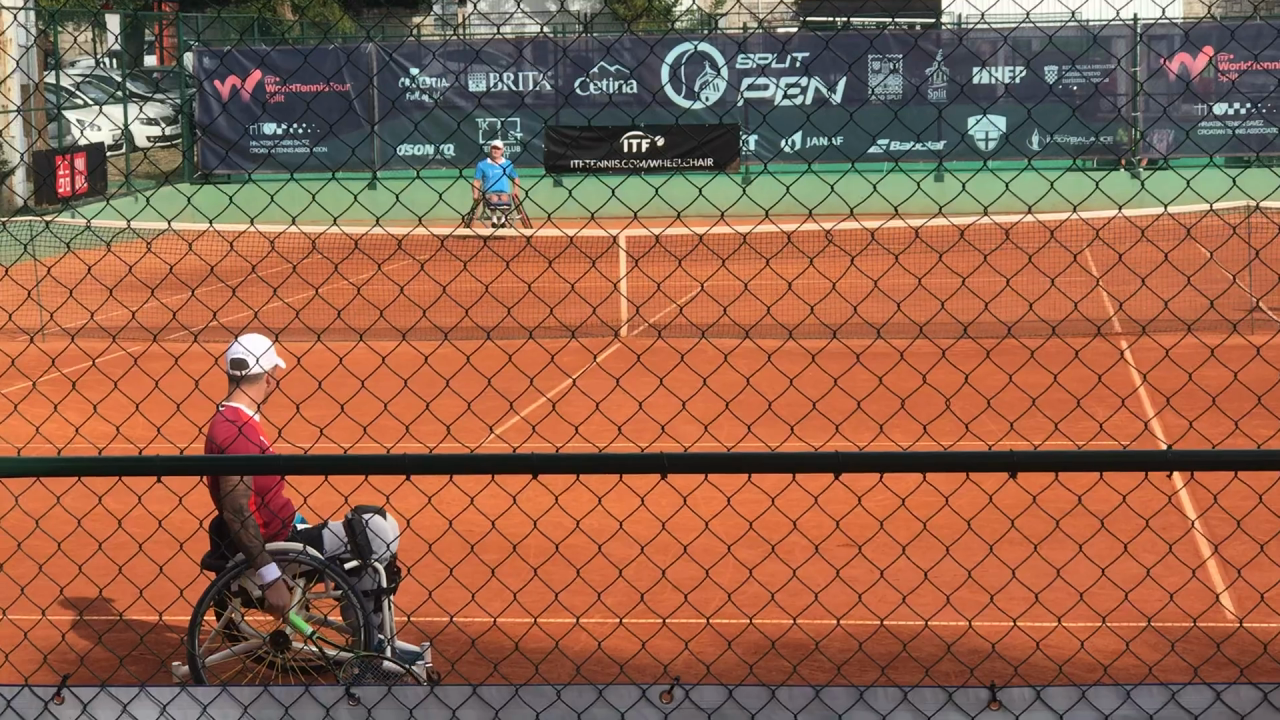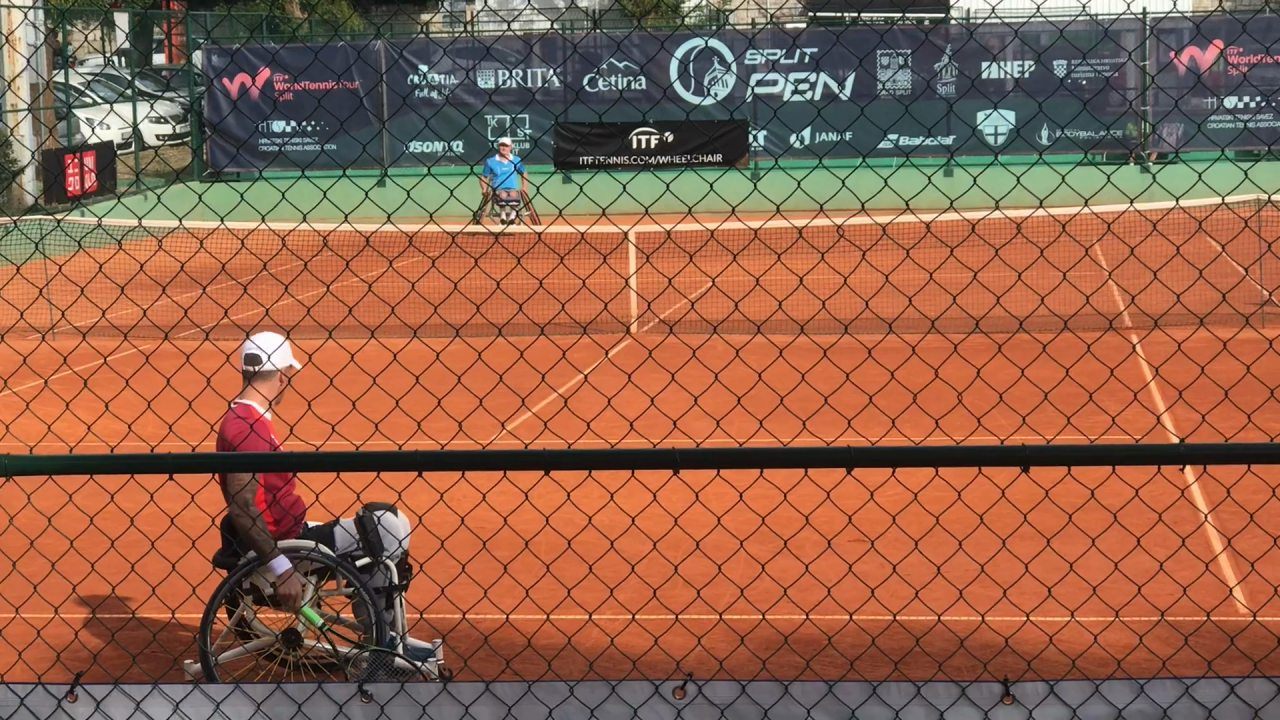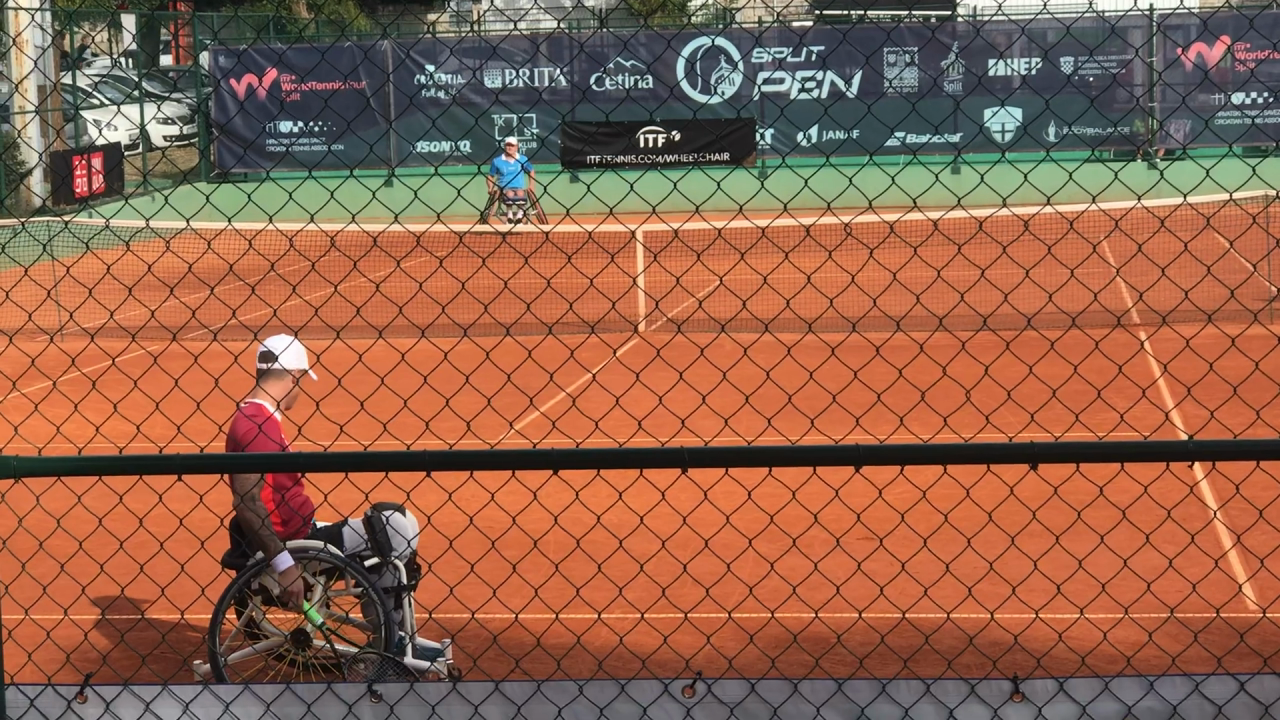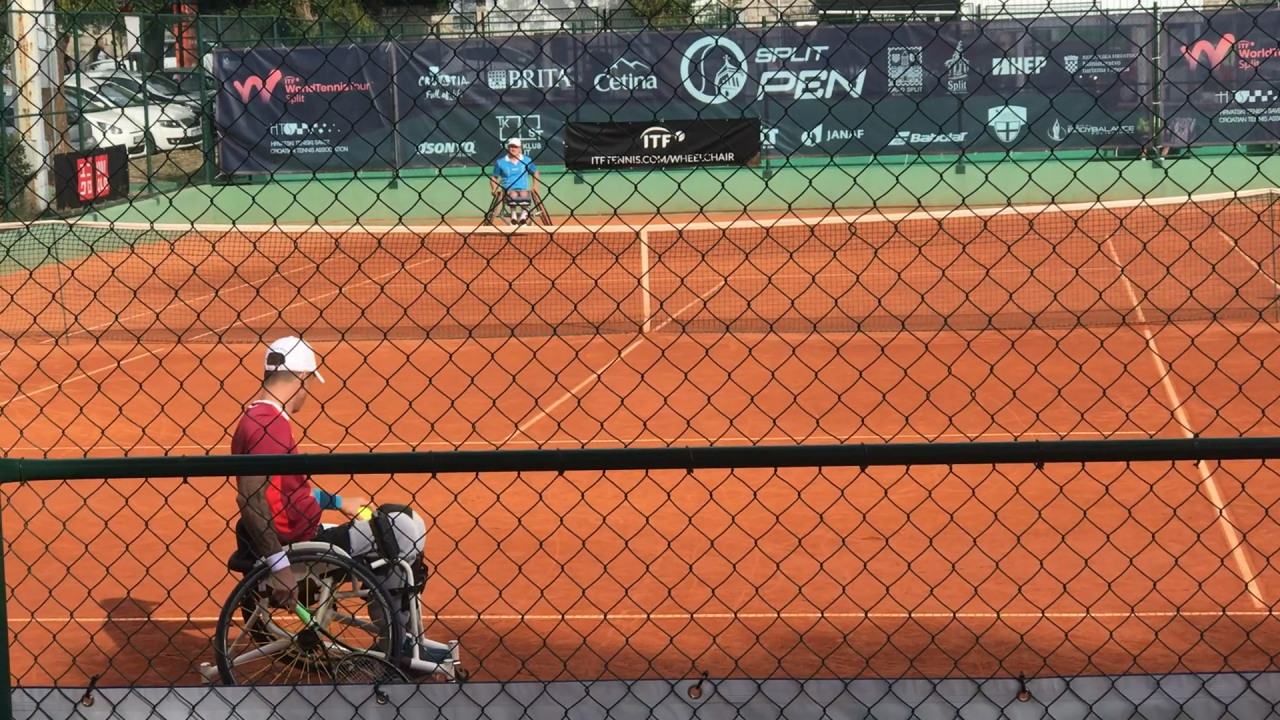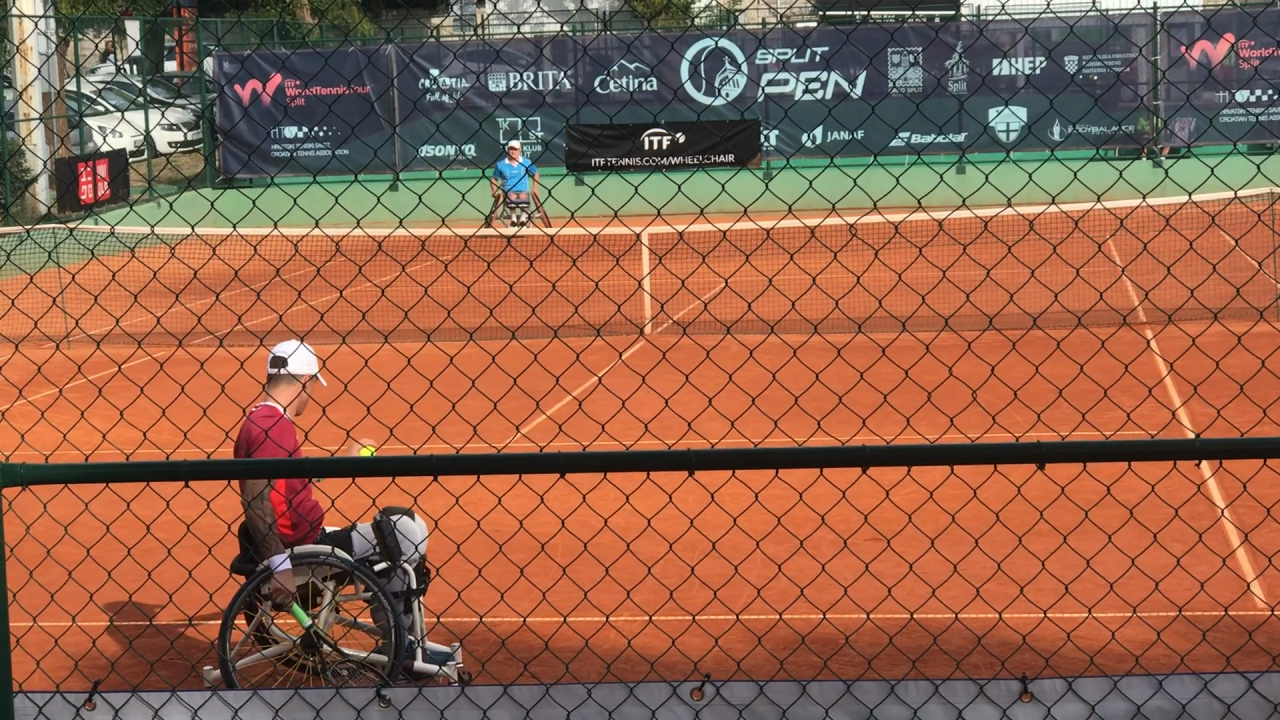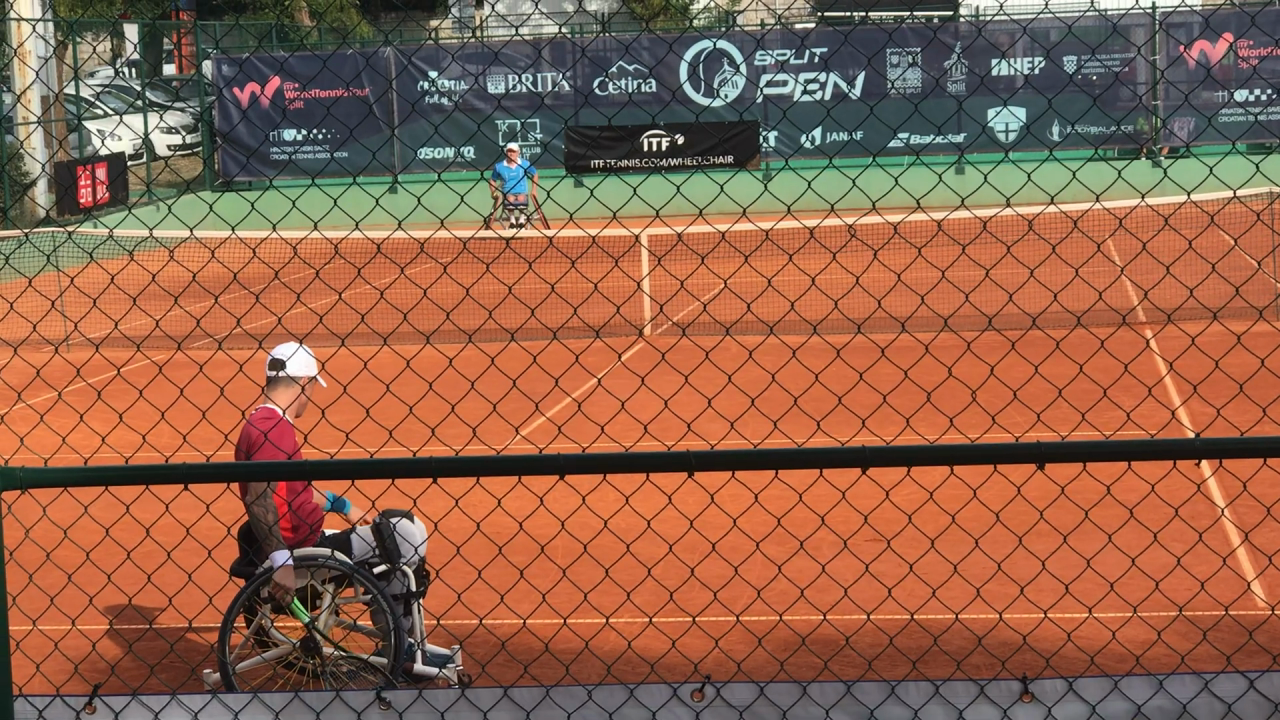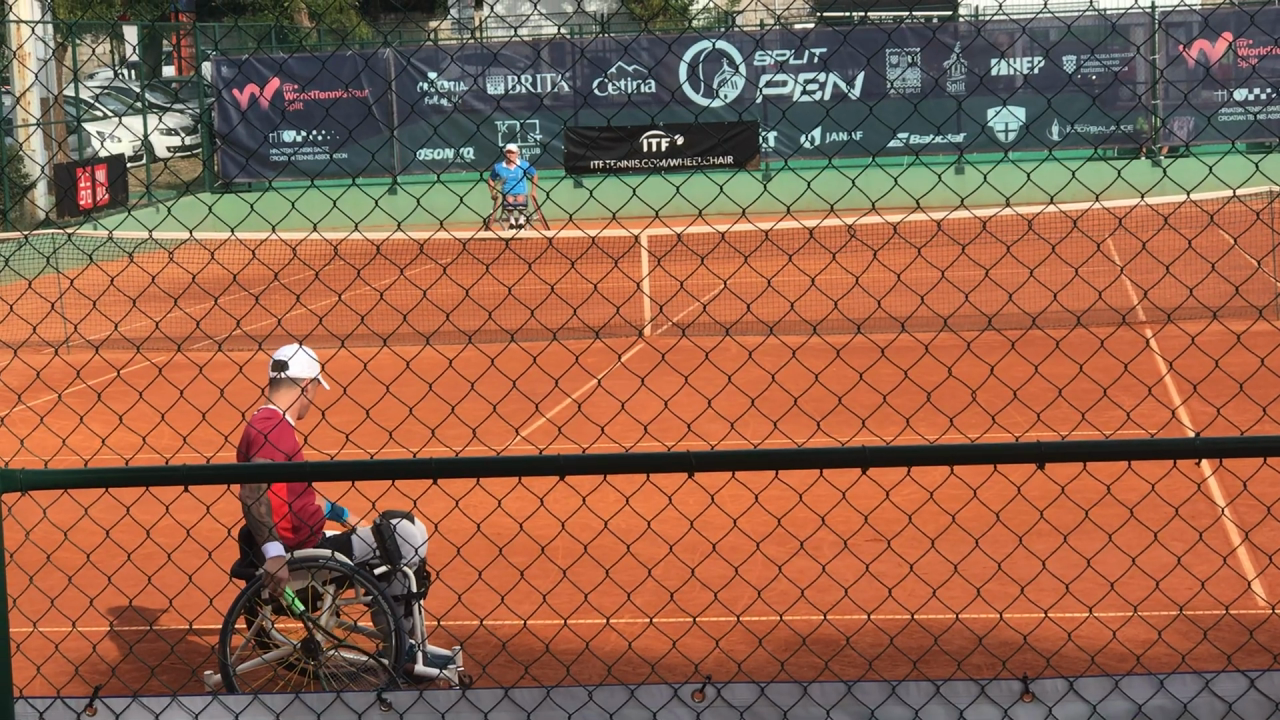
dt=0.2s
person 1, frame 1
left shoulder: (235, 420)
right shoulder: (234, 428)
right elbow: (236, 514)
left wrist: (297, 521)
right wrist: (271, 578)
left hip: (278, 534)
right hip: (268, 546)
left knee: (371, 523)
right knee: (379, 529)
left ankle: (372, 638)
person 1, frame 2
left shoulder: (248, 418)
right shoulder: (247, 426)
right elbow: (242, 508)
right wrist: (282, 568)
left hip: (289, 533)
right hip: (282, 543)
left knee: (382, 521)
right knee: (389, 526)
person 1, frame 3
left shoulder: (256, 417)
right shoulder: (257, 423)
right elbow: (246, 502)
right wrist: (284, 564)
left hip: (294, 534)
right hip: (292, 543)
left knee: (387, 521)
right knee: (398, 526)
person 1, frame 4
left shoulder: (260, 417)
right shoulder: (267, 423)
right elbow: (251, 498)
left wrist: (336, 502)
right wrist: (280, 564)
left hip: (300, 536)
right hip: (298, 545)
right knee: (405, 528)
left ankle: (400, 637)
person 1, frame 5
left shoulder: (262, 419)
right shoulder: (273, 423)
right elbow: (255, 498)
right wrist: (279, 563)
left hip: (303, 539)
right hip: (299, 547)
left knee: (394, 526)
right knee: (407, 529)
person 1, frame 6
left shoulder: (264, 422)
right shoulder: (273, 427)
right elbow: (259, 500)
left wrist: (343, 506)
right wrist: (281, 561)
left hip: (302, 543)
right hip: (300, 551)
right knee: (407, 531)
person 1, frame 7
left shoulder: (268, 423)
right shoulder: (274, 427)
right elbow: (253, 493)
left wrist: (343, 516)
right wrist: (274, 553)
left hip: (301, 546)
right hip: (300, 553)
right knee: (408, 534)
